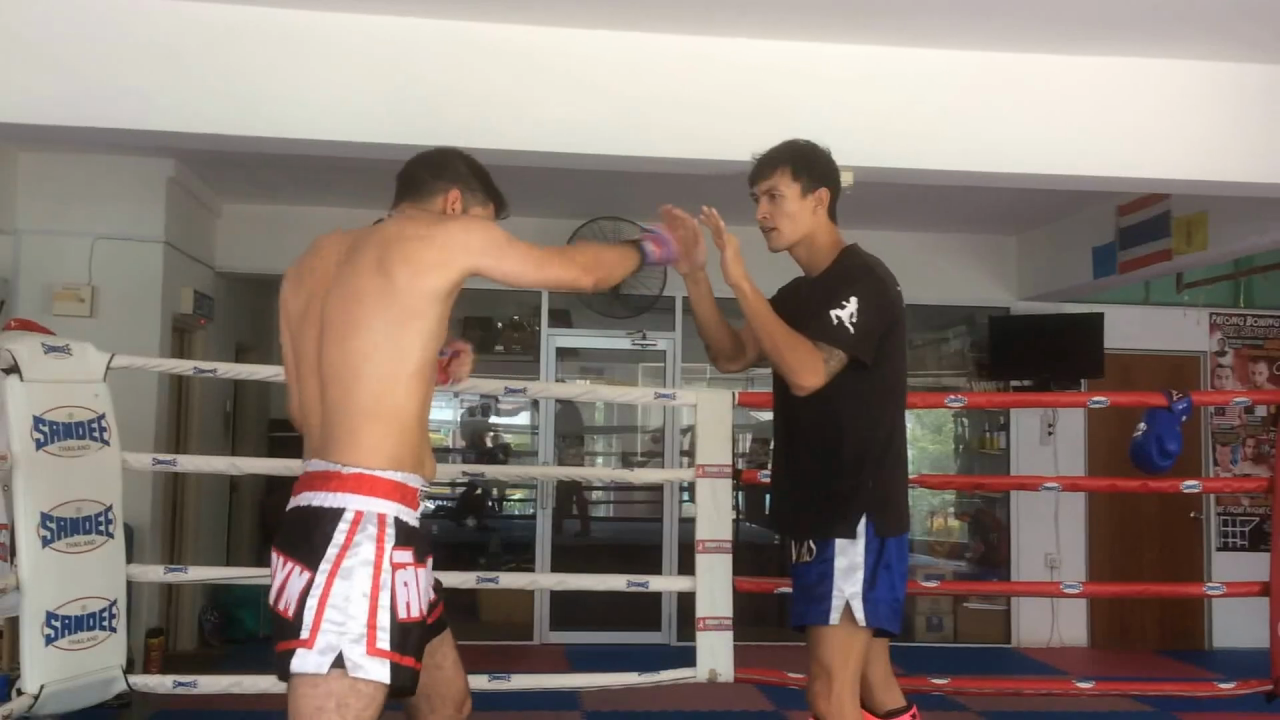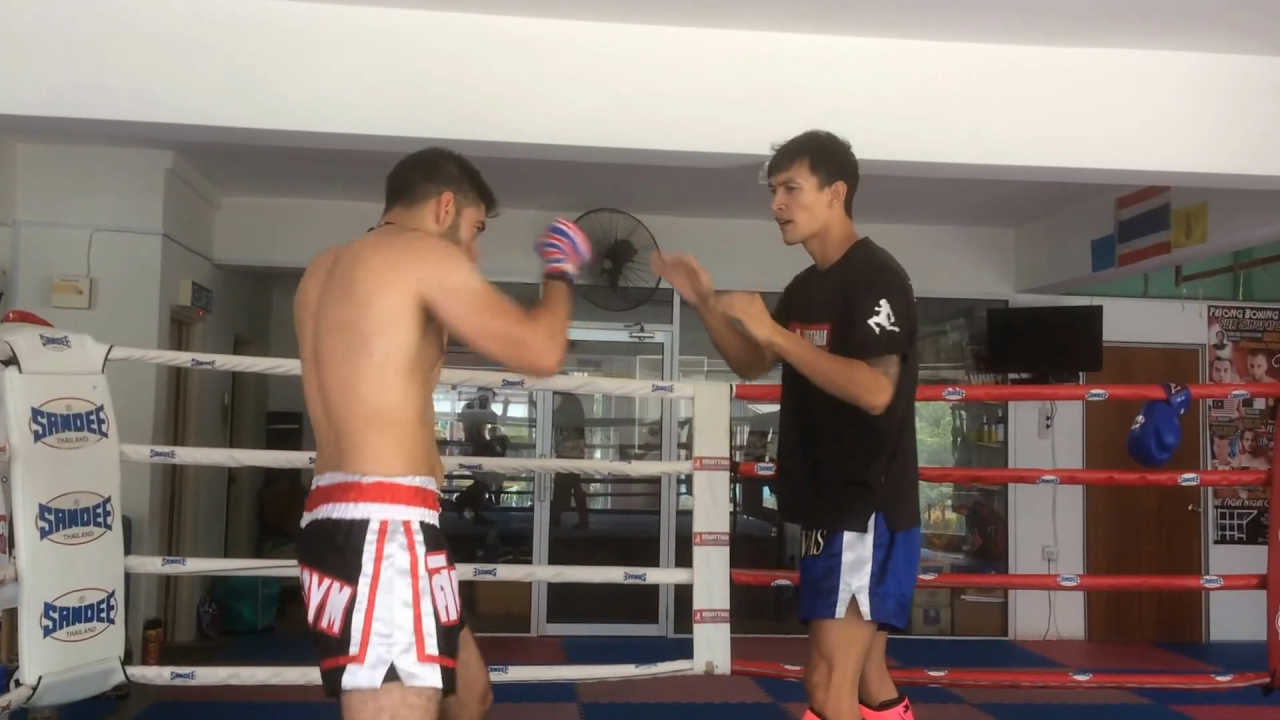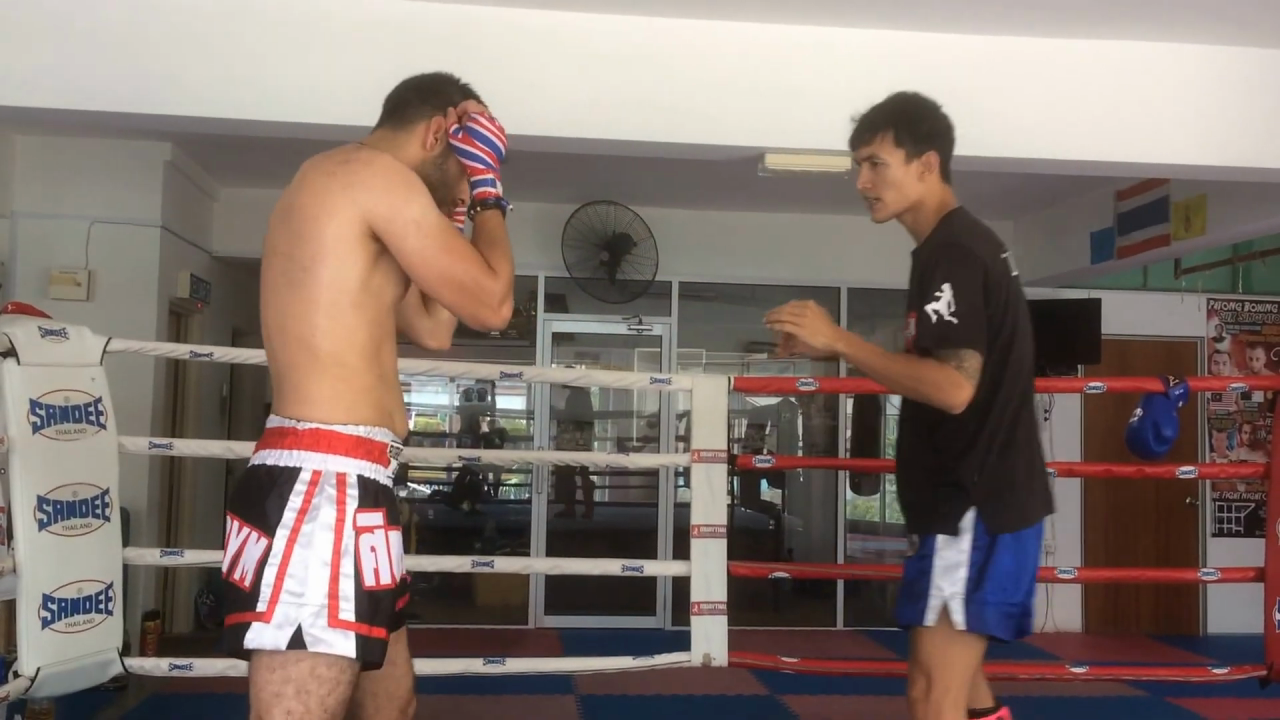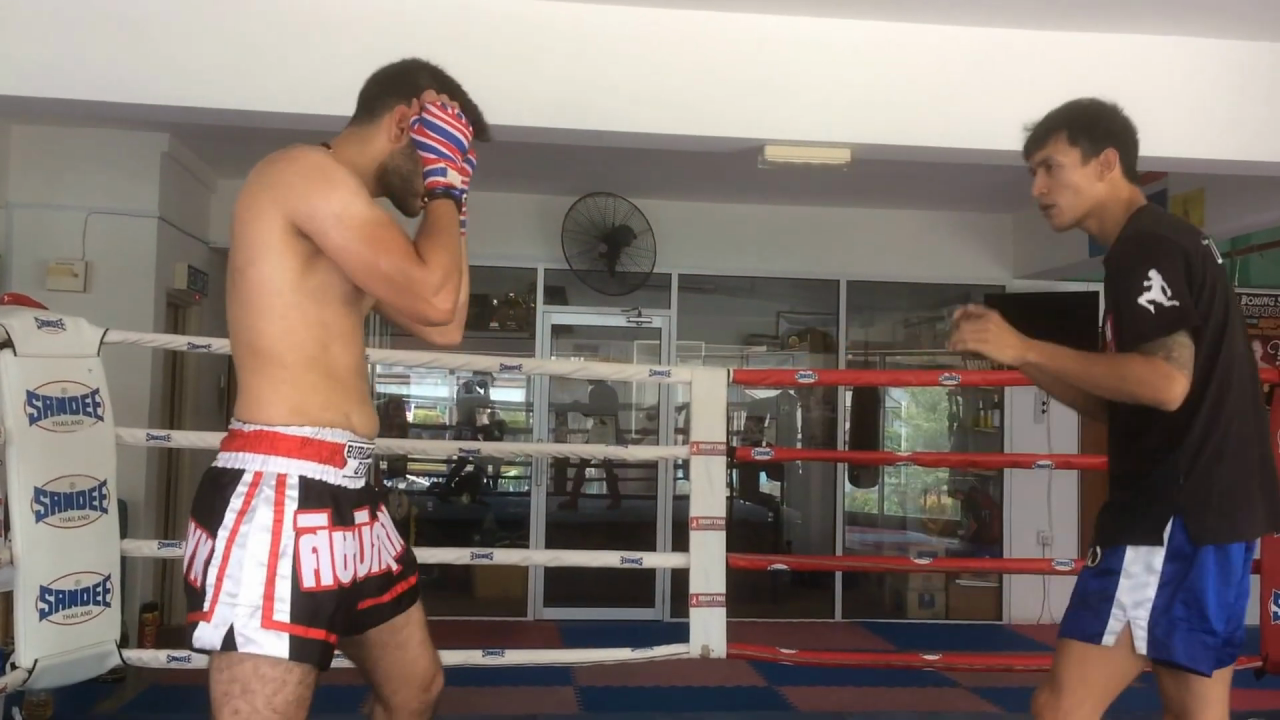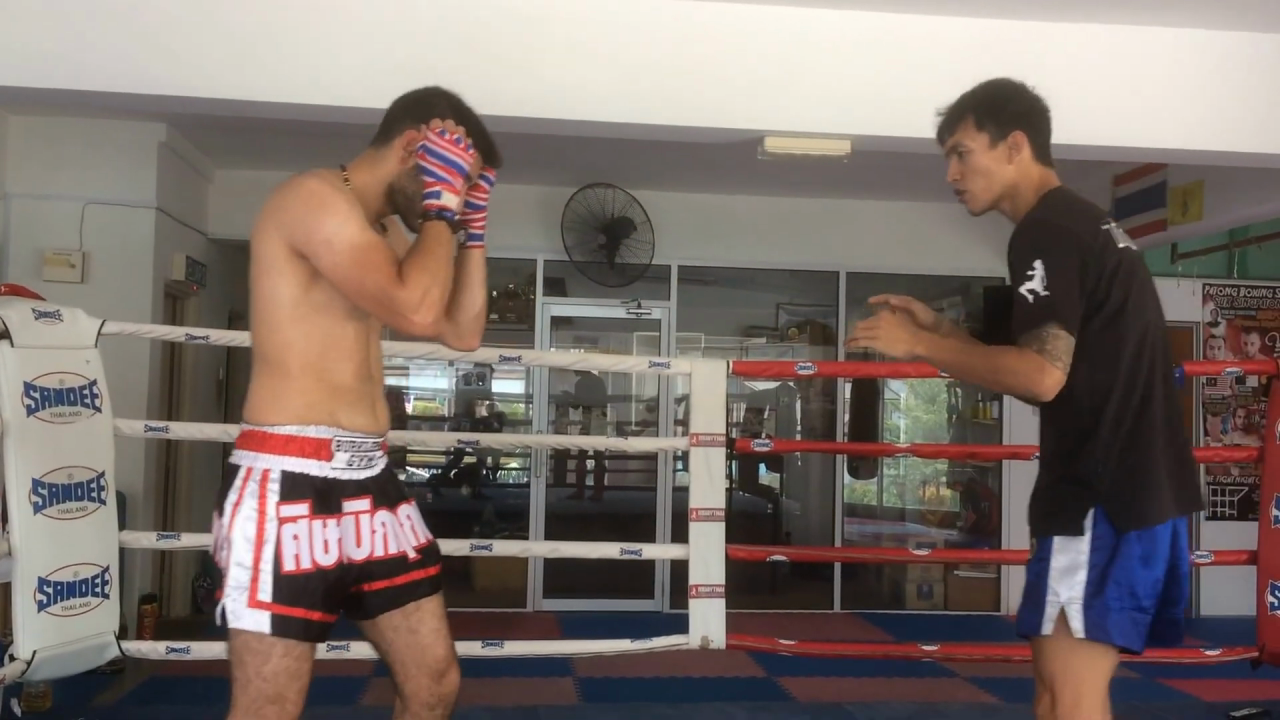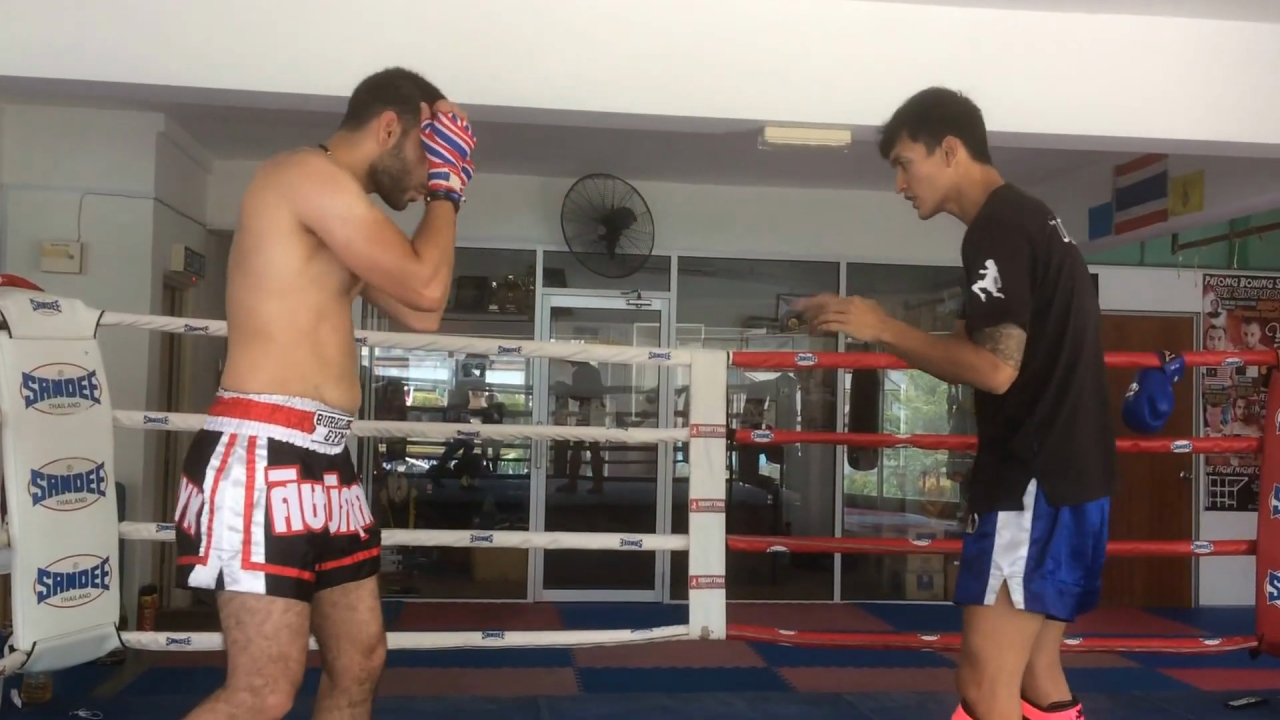
dt=0.7s
person 1, frame 1
left shoulder: (315, 262)
right shoulder: (445, 236)
right elbow: (585, 270)
right wrist: (648, 247)
left hip: (355, 523)
right hip: (359, 527)
person 1, frame 2
left shoulder: (330, 269)
right shoulder: (422, 255)
right elbow: (542, 354)
right wrist: (562, 268)
left hip: (349, 523)
right hip: (385, 531)
person 1, frame 3
left shoulder: (334, 192)
right shoulder: (374, 172)
left elbow: (432, 327)
right elbow: (490, 303)
left wrist: (449, 219)
right wrist: (487, 187)
left hip: (332, 484)
right hip: (325, 484)
person 1, frame 4
left shoulder: (348, 216)
right shoulder: (308, 172)
left elbow: (446, 327)
right elbow: (432, 298)
left wrist: (452, 202)
right wrist: (442, 180)
left hip: (344, 492)
right hip: (282, 491)
person 1, frame 5
left shoulder: (379, 235)
right shoulder: (315, 198)
left elbow: (463, 331)
right elbow: (414, 310)
left wrist: (470, 225)
right wrist: (442, 202)
left hip: (367, 482)
right hip: (287, 483)
person 1, frame 6
left shoulder: (333, 209)
right shoulder: (310, 173)
left elbow: (421, 315)
right elbow: (424, 287)
left wrist: (442, 189)
right wrist: (445, 184)
left hip: (318, 458)
right hip: (261, 453)
left knee: (359, 663)
person 2, frame 1
left shoulder: (862, 279)
right shoulder: (800, 293)
left elbow: (807, 373)
right elbow: (731, 357)
left wrist: (742, 281)
right wrist: (695, 275)
left hip: (854, 514)
right hip: (824, 510)
person 2, frame 2
left shoulder: (876, 276)
right shoulder: (807, 284)
left elbow: (876, 390)
right elbow: (750, 364)
left wrist: (775, 332)
right wrist: (707, 303)
left hip: (866, 507)
right hip: (831, 505)
person 2, frame 3
left shoulder: (953, 253)
right shoulder: (952, 248)
left elbow: (953, 387)
left wrist: (839, 339)
right wrist: (833, 346)
left hip: (971, 507)
right hip: (979, 501)
person 2, frame 4
left shoulder: (1147, 246)
right shoulder: (1165, 248)
left elbow: (1163, 382)
right elbow: (1112, 401)
left wrist: (1026, 348)
right wrist: (1017, 357)
left hip: (1172, 514)
right hip: (1210, 513)
person 2, frame 5
left shoulder: (1046, 233)
right shoulder: (1086, 227)
left elbow: (1042, 375)
left wrist: (919, 346)
right wrist: (940, 329)
left hip: (1103, 497)
right hip: (1138, 492)
person 2, frame 6
left shoulder: (997, 231)
right shoulder: (1032, 222)
left elbow: (995, 369)
right elbow: (983, 355)
left wrist: (885, 329)
right wrist: (866, 323)
left hip: (1035, 482)
right hip: (1073, 479)
